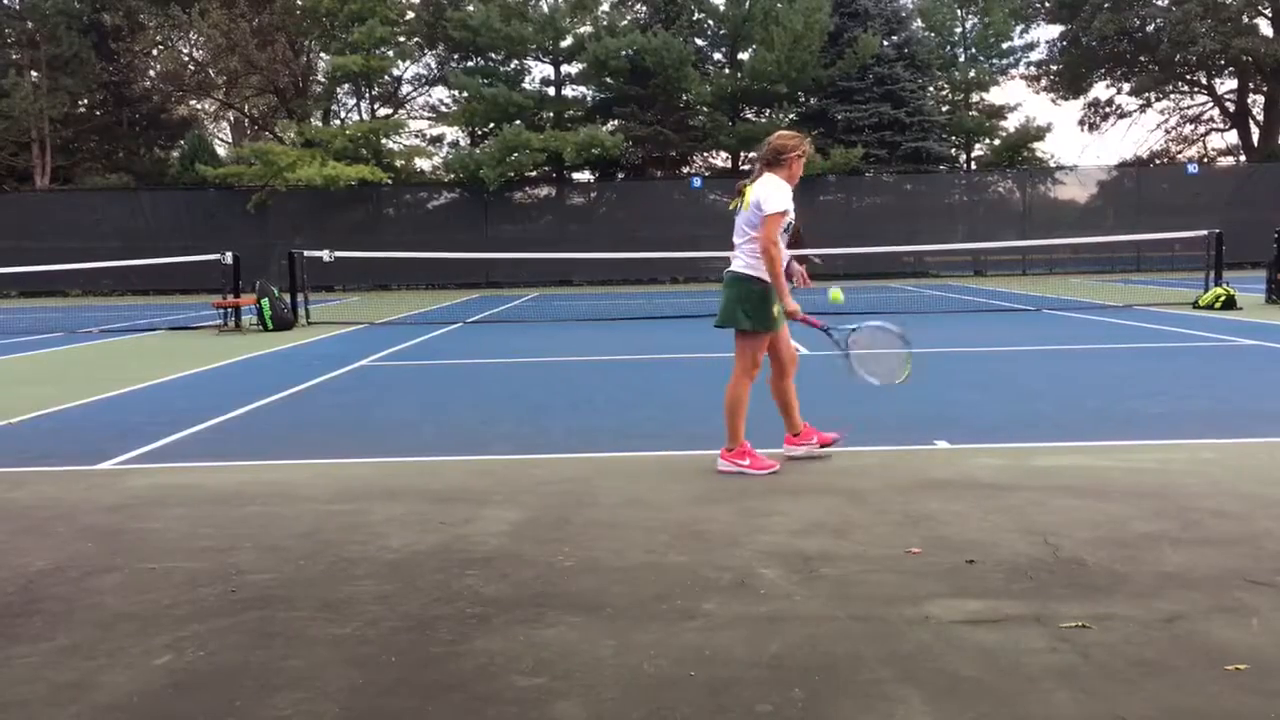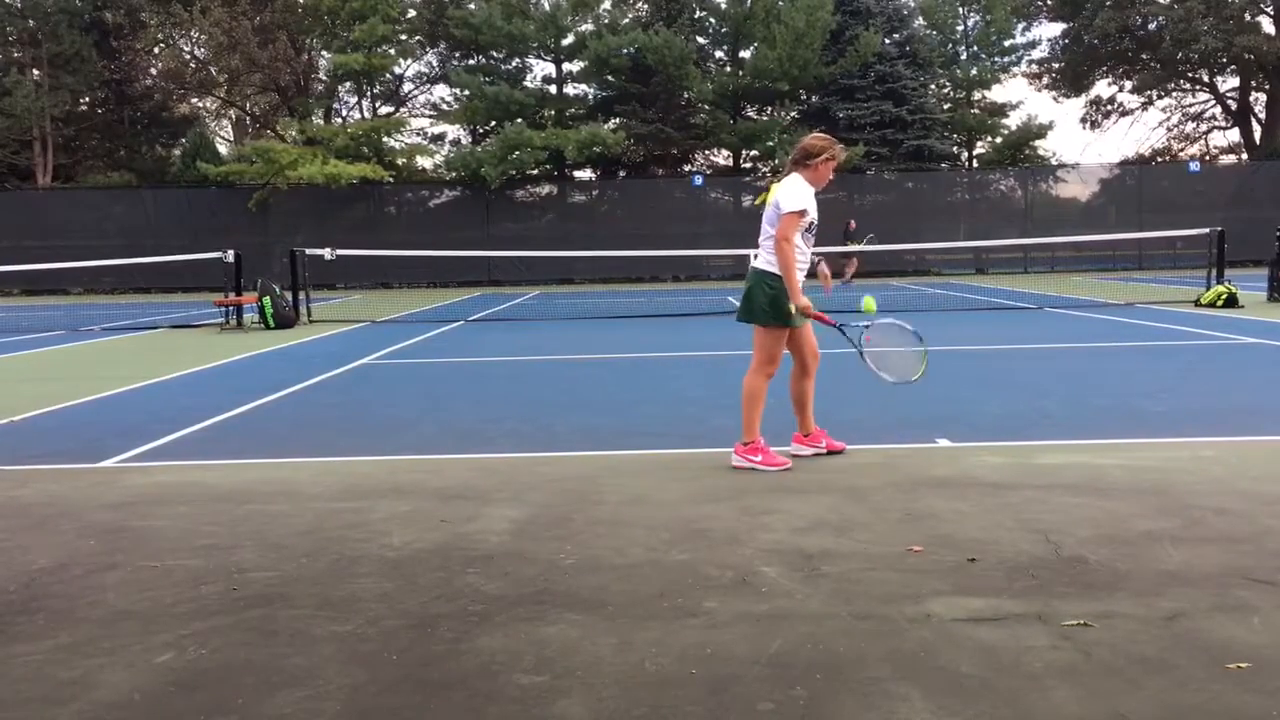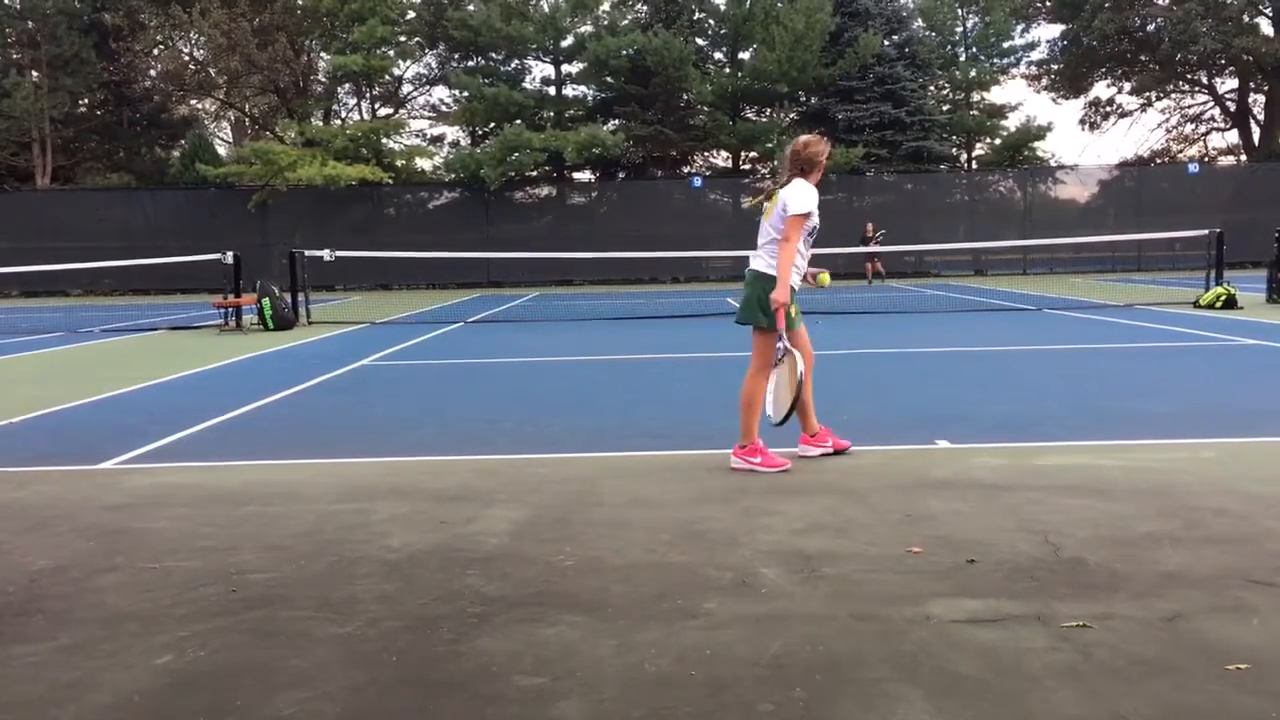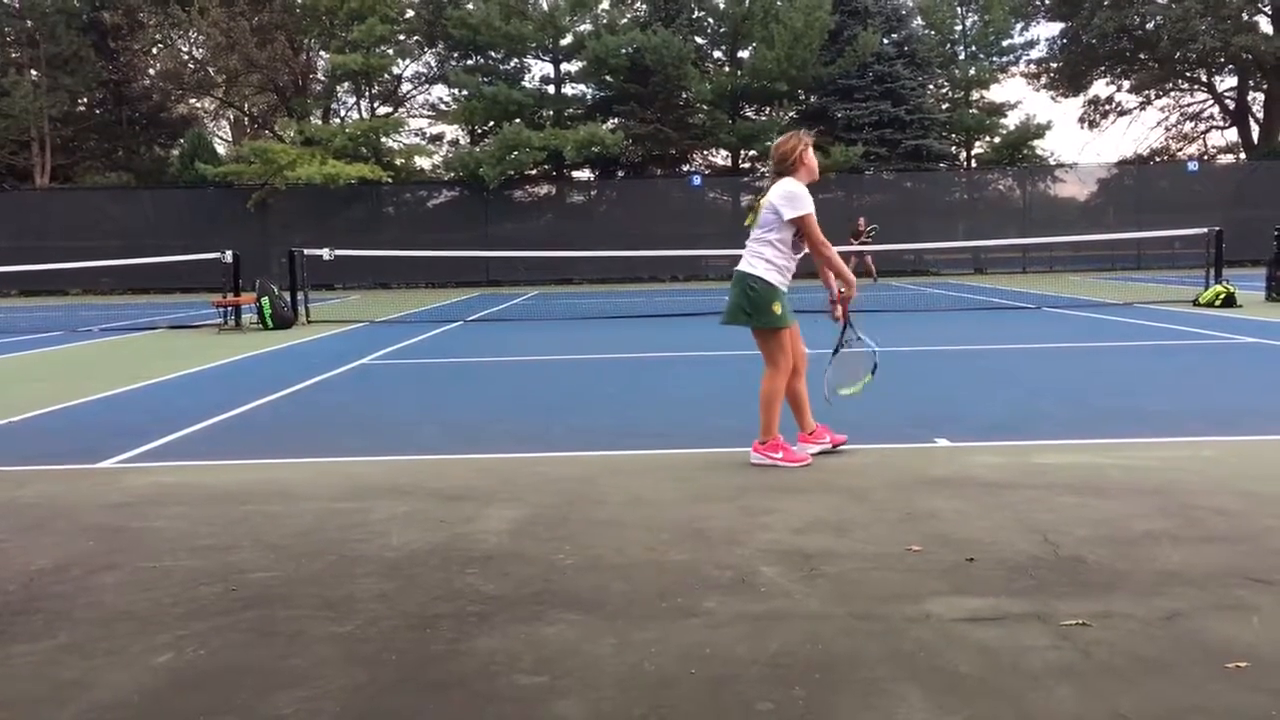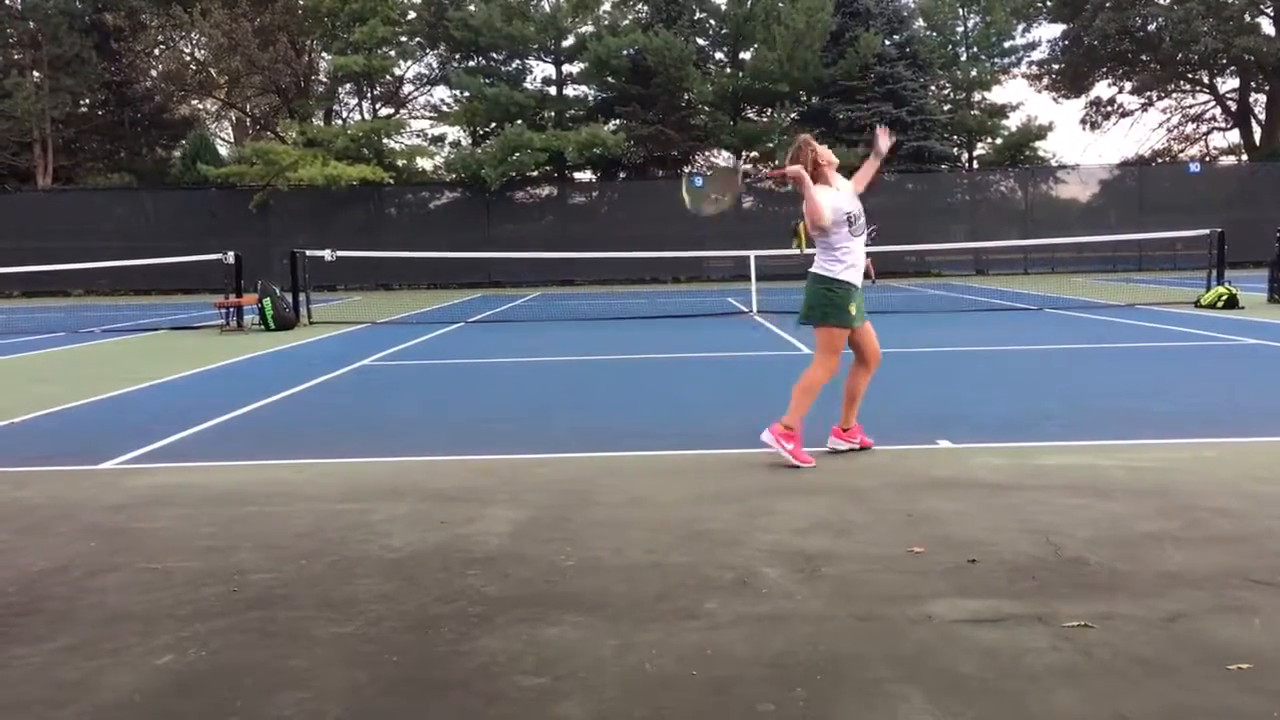
dt=1s
person 1, frame 1
left shoulder: (759, 187)
right shoulder: (776, 188)
right elbow: (768, 245)
left wrist: (788, 266)
right wrist: (784, 297)
left hip: (754, 284)
right hip: (753, 285)
left knee: (785, 361)
right knee: (746, 370)
left ankle: (798, 435)
right ankle: (733, 452)
person 1, frame 2
left shoulder: (796, 187)
right shoulder: (797, 188)
right elbow: (783, 242)
left wrist: (816, 264)
right wrist: (796, 294)
left hip: (780, 285)
right hip: (774, 284)
left knee: (808, 359)
right knee: (764, 367)
left ankle: (807, 436)
right ankle: (748, 447)
person 1, frame 3
left shoulder: (789, 190)
right shoulder: (804, 191)
right elbow: (788, 241)
left wrist: (802, 270)
right wrist: (781, 285)
left hip: (776, 286)
right hip: (773, 286)
left knee: (804, 359)
right knee: (763, 368)
left ankle: (812, 435)
right ankle: (747, 449)
person 1, frame 4
left shoulder: (790, 192)
right shoulder: (793, 191)
left elbow: (812, 248)
right elbow: (819, 244)
left wrist: (834, 291)
right wrist: (848, 278)
left hip: (768, 286)
right hip: (759, 284)
left knee: (797, 362)
right knee: (780, 366)
left ankle: (810, 433)
right ankle: (767, 444)
person 1, frame 5
left shoulder: (841, 188)
right shoulder: (822, 196)
left elbow: (860, 181)
right elbow: (816, 221)
left wrist: (878, 152)
right wrist: (806, 182)
left hip: (847, 286)
right hip: (833, 286)
left knee: (869, 357)
right knee: (824, 364)
left ankle: (845, 430)
right ankle: (784, 430)
